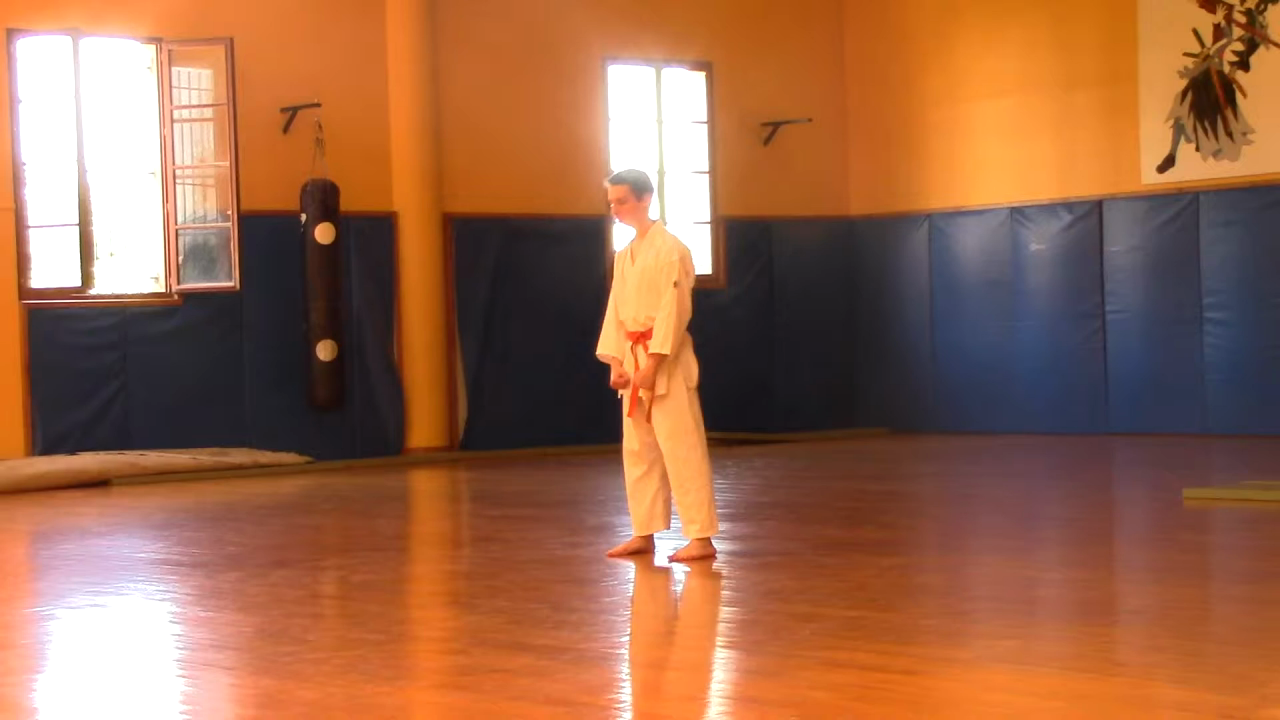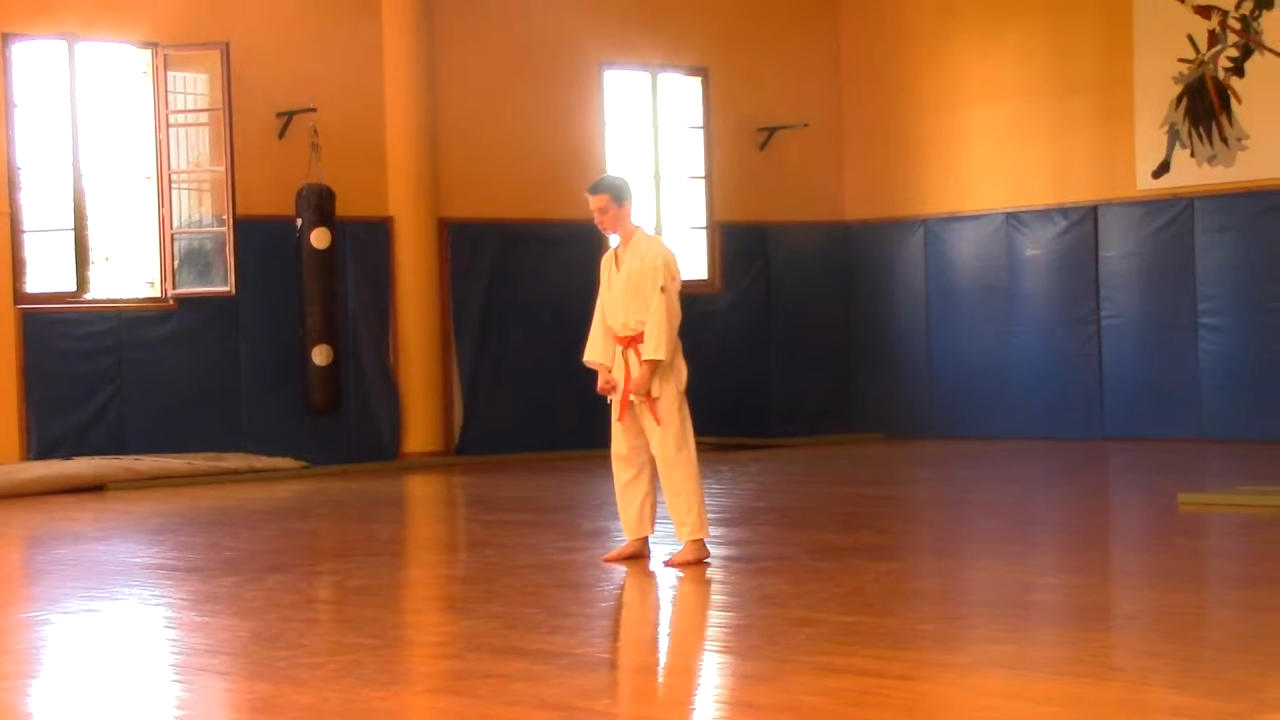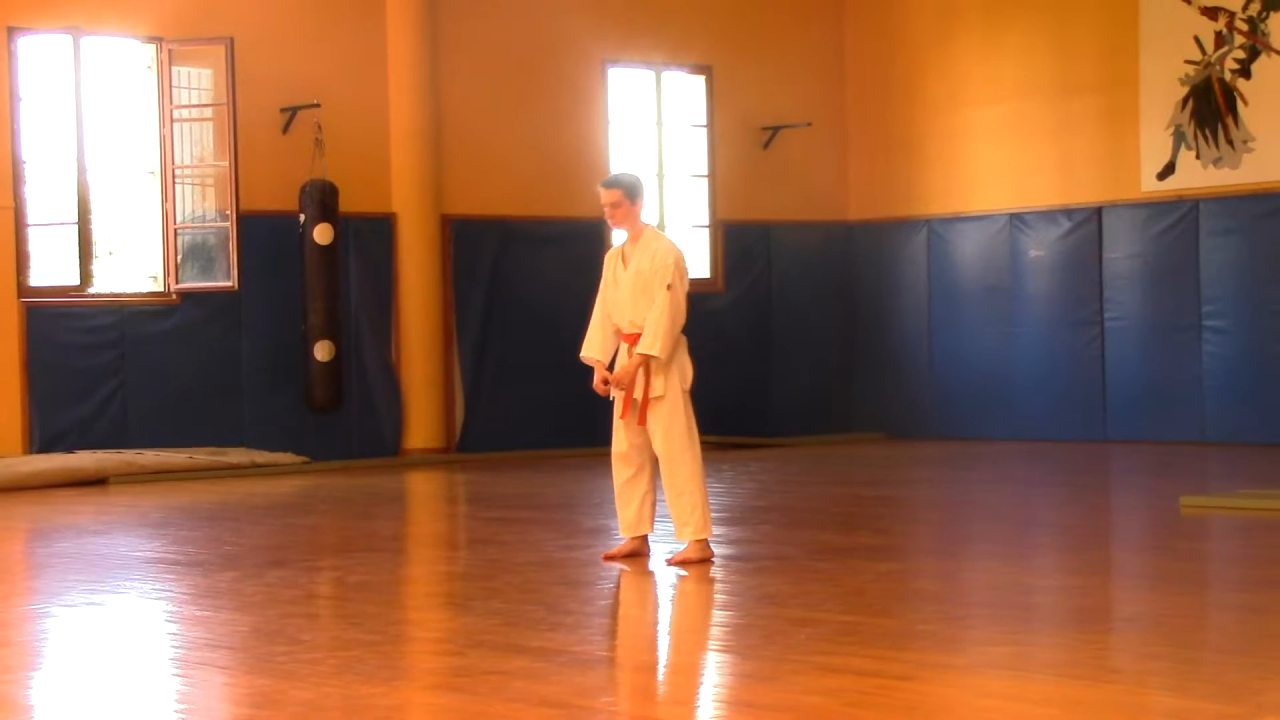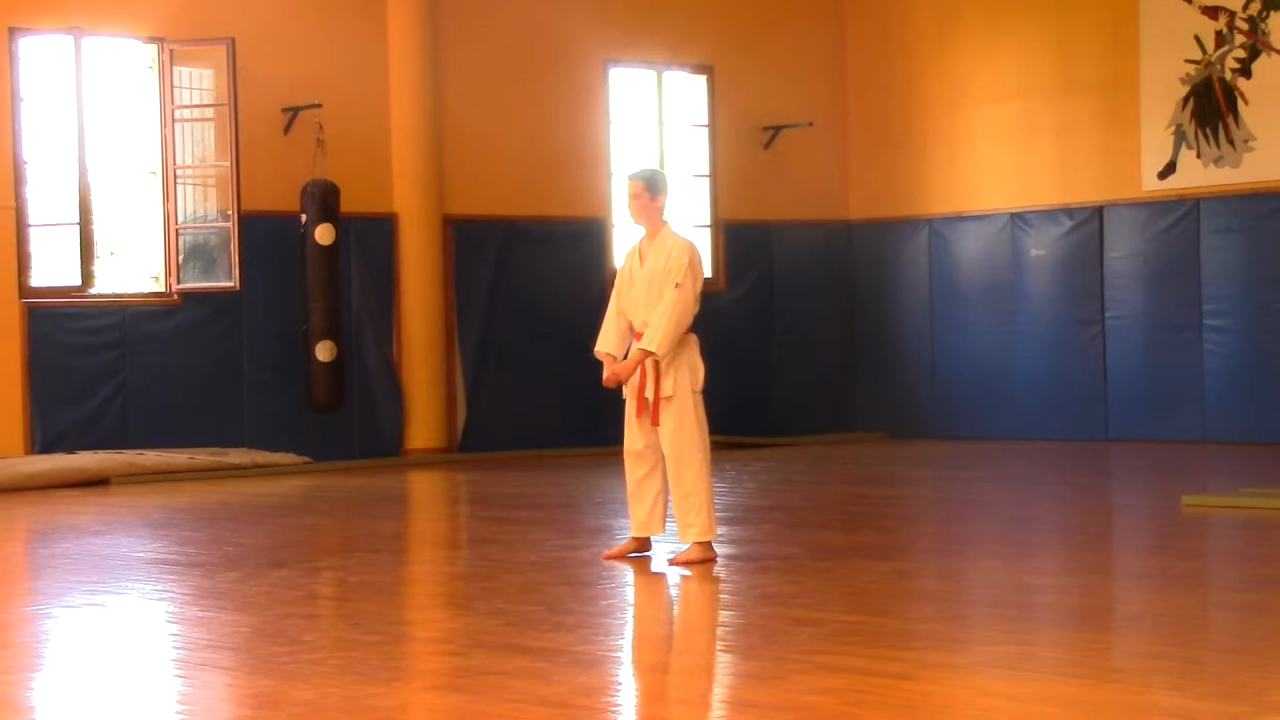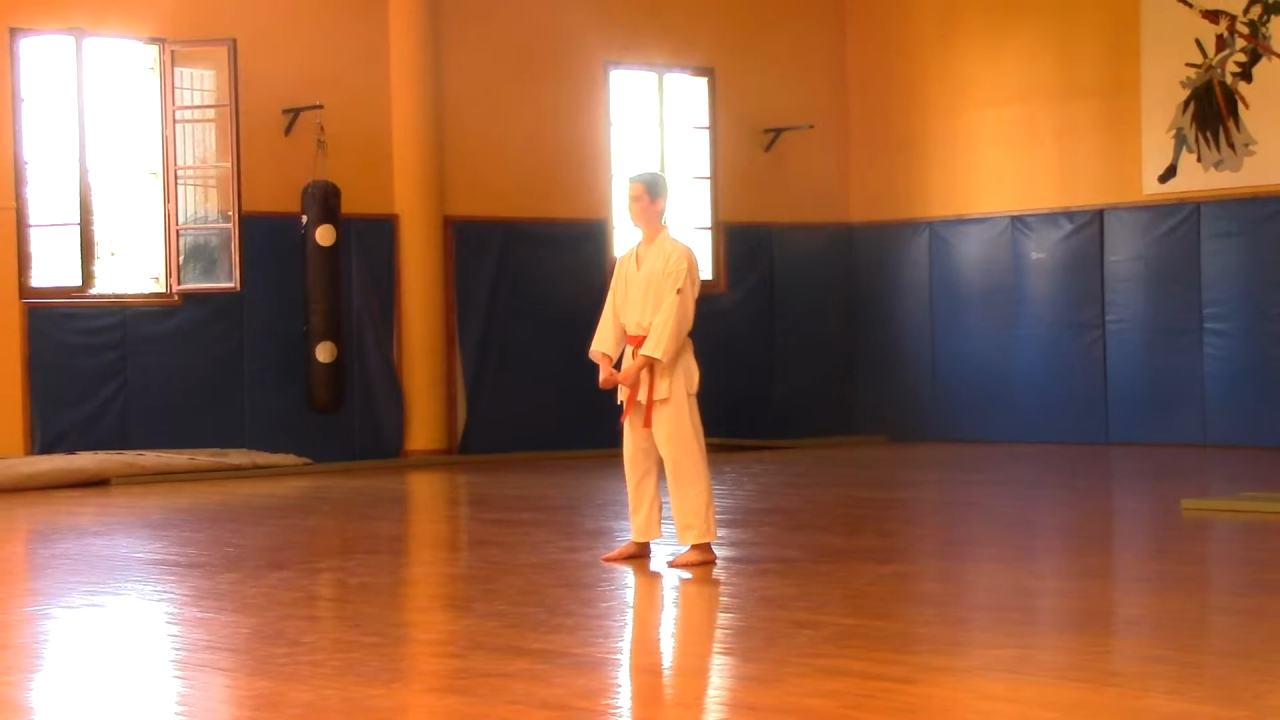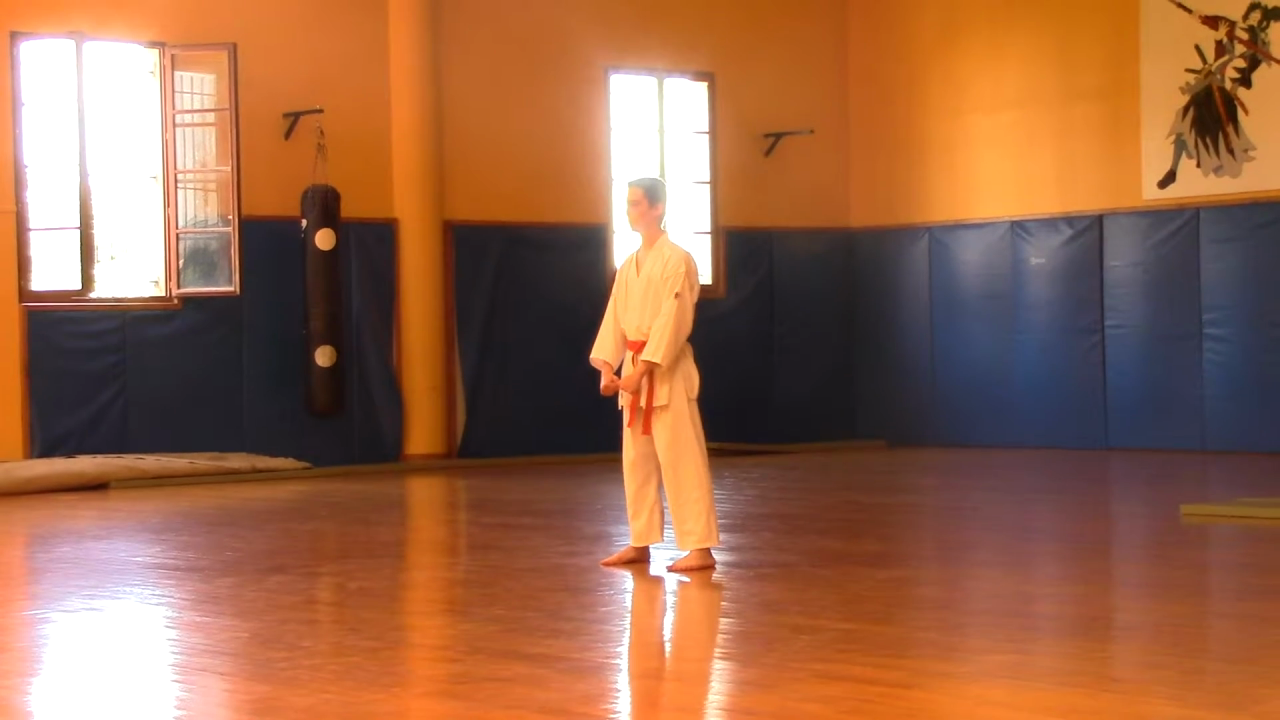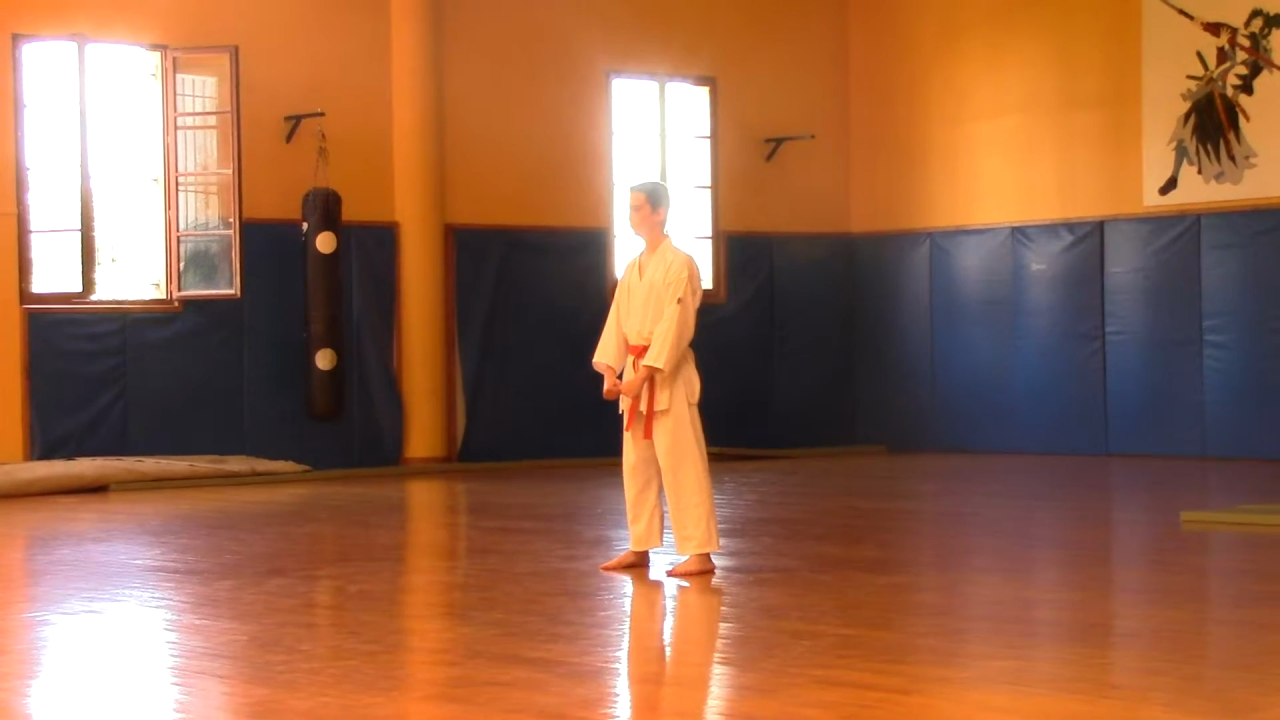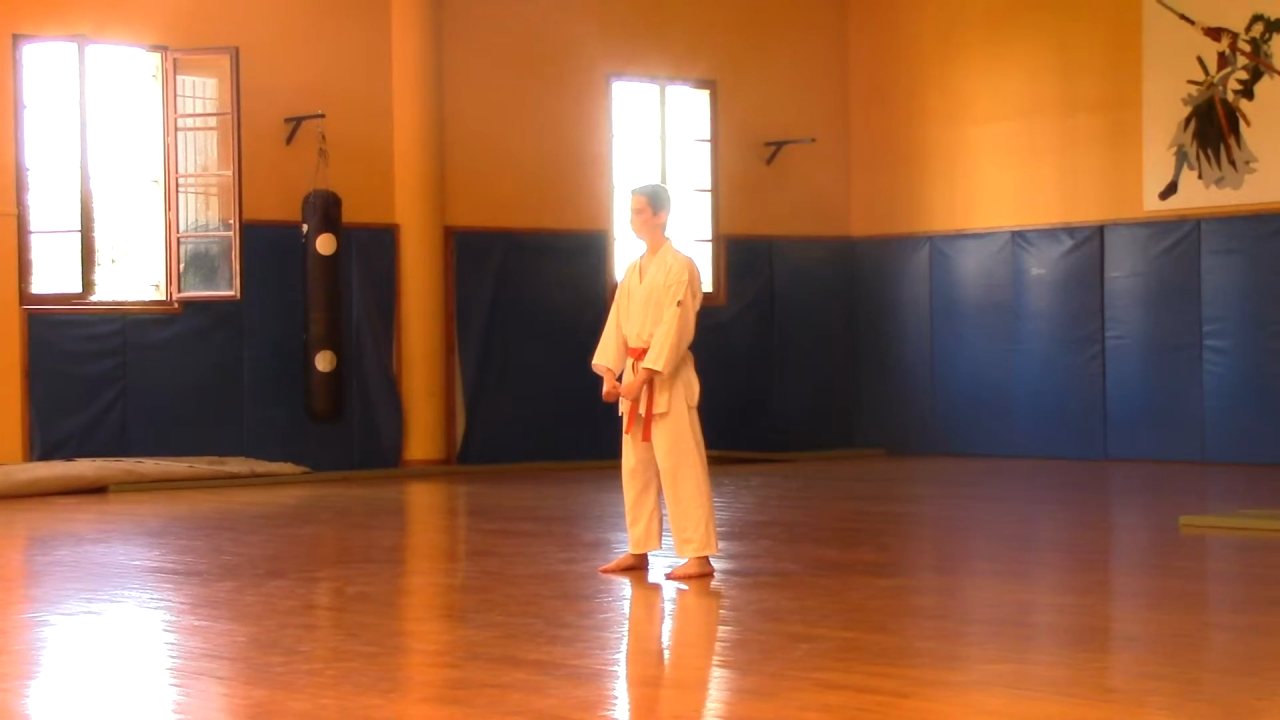
dt=0.3s
person 1, frame 1
left shoulder: (670, 249)
right shoulder: (624, 255)
left elbow: (674, 312)
right elbow: (616, 311)
left wrist: (652, 363)
right wrist: (616, 362)
left hip: (666, 358)
right hip: (634, 358)
left knee: (681, 447)
right knee: (638, 451)
left ankle: (701, 537)
right ankle: (644, 533)
person 1, frame 2
left shoulder: (655, 253)
right shoulder: (609, 260)
left elbow: (663, 316)
right elbow: (603, 317)
left wrist: (647, 368)
right wrist: (603, 368)
left hip: (655, 363)
right hip: (623, 363)
left knee: (671, 451)
right knee: (627, 454)
left ankle: (694, 540)
right ankle: (638, 537)
person 1, frame 3
left shoulder: (664, 251)
right shoulder: (614, 258)
left elbow: (667, 315)
right elbow: (605, 313)
left wrist: (636, 363)
right wrist: (600, 365)
left hip: (661, 361)
right hip: (628, 361)
left knee: (675, 451)
right knee: (627, 452)
left ankle: (698, 540)
right ankle: (637, 535)
person 1, frame 4
left shoulder: (681, 250)
right shoulder: (633, 255)
left elbow: (673, 313)
right elbow: (619, 310)
left wrist: (634, 359)
right wrist: (611, 359)
left hip: (673, 360)
right hip: (640, 361)
left knee: (684, 452)
right knee: (639, 450)
left ankle: (701, 541)
right ankle: (641, 533)
person 1, frame 5
left shoulder: (678, 255)
right shoulder: (627, 260)
left elbow: (674, 318)
right elbow: (614, 313)
left wrist: (641, 364)
right wrist: (606, 360)
left hip: (667, 365)
right hip: (634, 363)
left knee: (682, 454)
right knee: (637, 456)
left ankle: (701, 543)
right ankle: (641, 538)
person 1, frame 6
left shoulder: (676, 260)
right shoulder: (629, 265)
left elbow: (672, 322)
right elbow: (615, 318)
left wrist: (642, 370)
right wrist: (607, 367)
left hip: (667, 370)
right hip: (634, 369)
left knee: (682, 459)
right knee: (637, 460)
left ankle: (700, 547)
right ankle: (640, 542)
person 1, frame 7
left shoulder: (679, 264)
right shoulder: (632, 268)
left elbow: (675, 327)
right elbow: (617, 322)
left wrist: (644, 374)
right wrist: (610, 371)
left hip: (668, 375)
right hip: (635, 373)
left knee: (681, 464)
right knee: (637, 465)
left ankle: (700, 553)
right ankle: (639, 547)
person 1, frame 8
left shoulder: (680, 267)
right shoulder: (633, 270)
left elbow: (675, 329)
right elbow: (617, 324)
left wrist: (644, 376)
right wrist: (610, 373)
left hip: (668, 378)
right hip: (634, 375)
left knee: (680, 467)
right knee: (636, 467)
left ankle: (699, 555)
right ankle: (638, 549)
